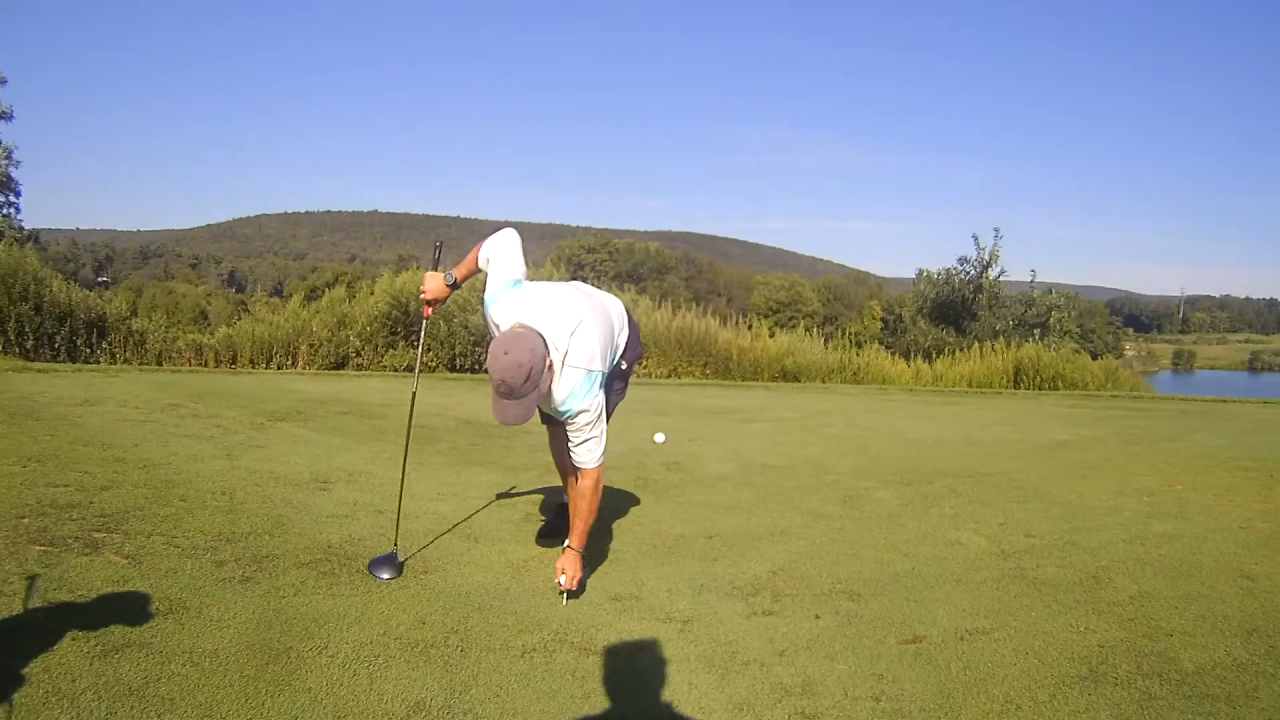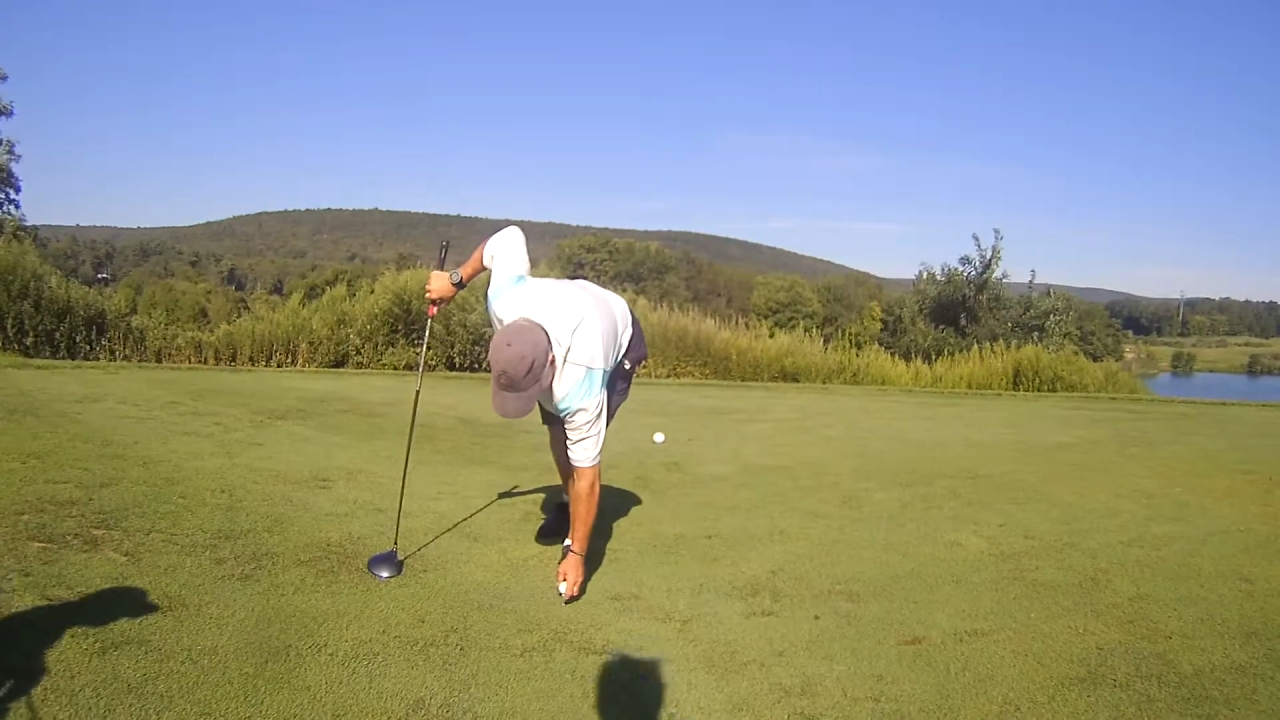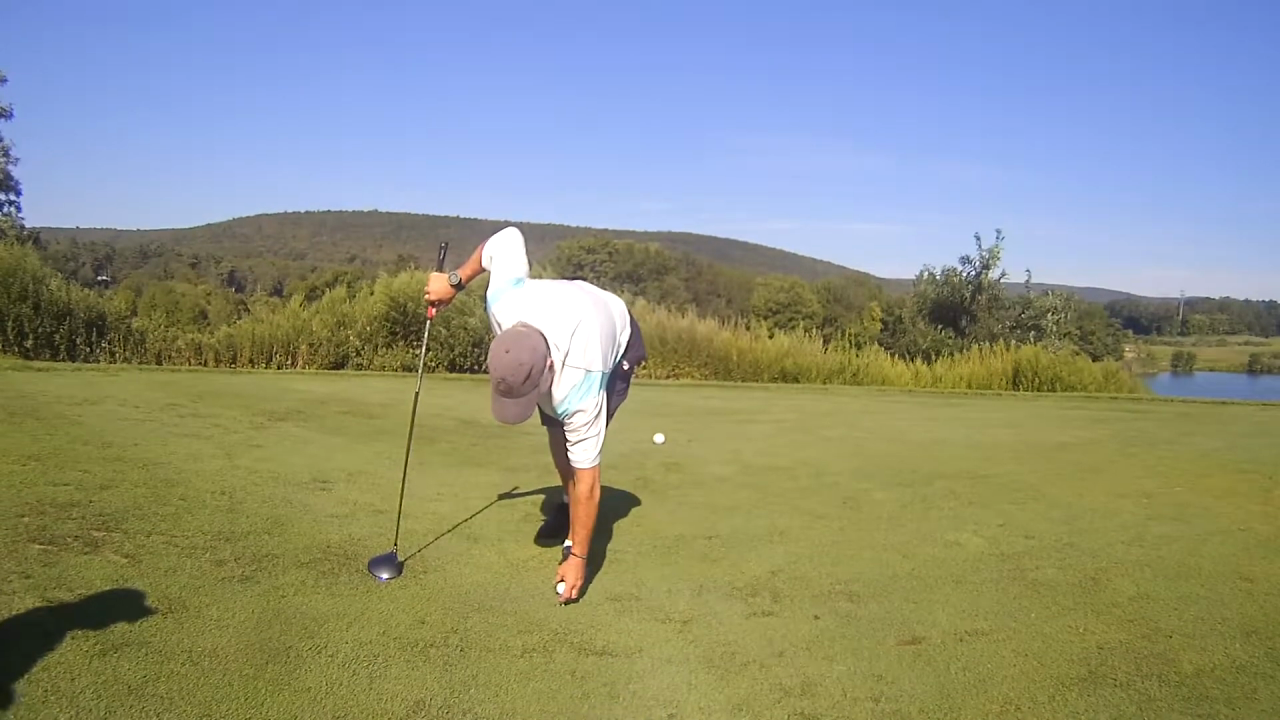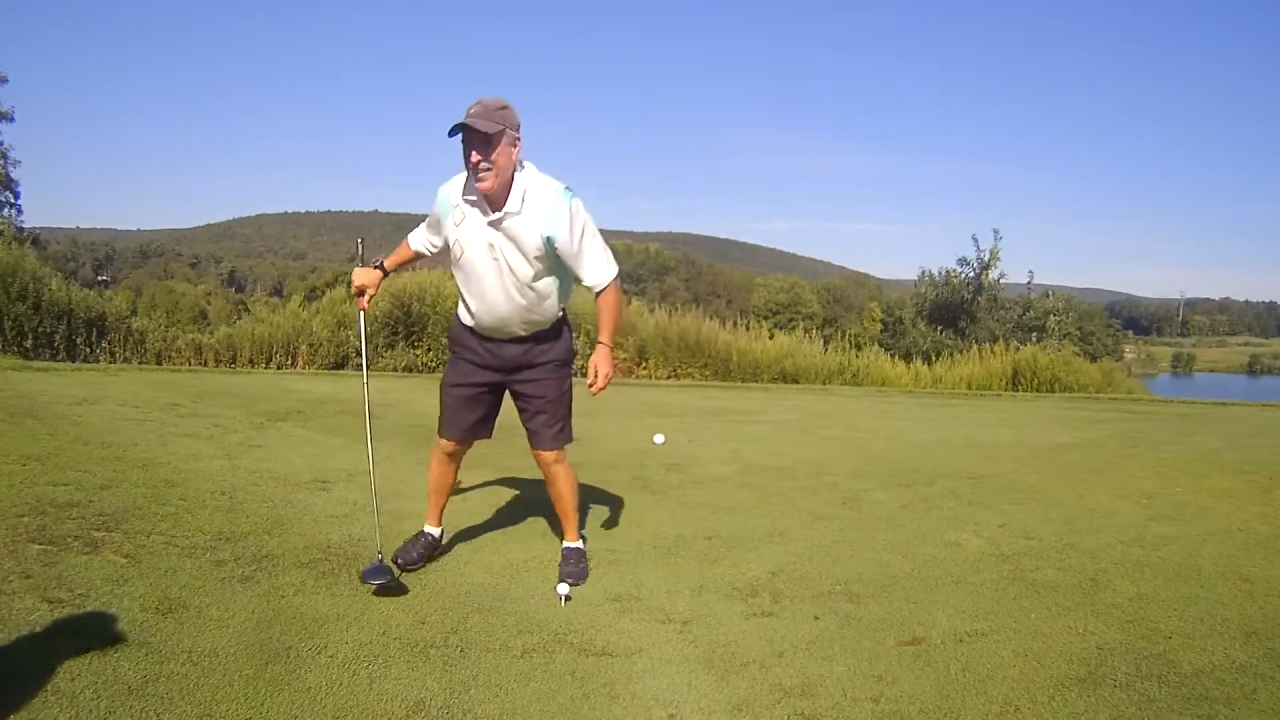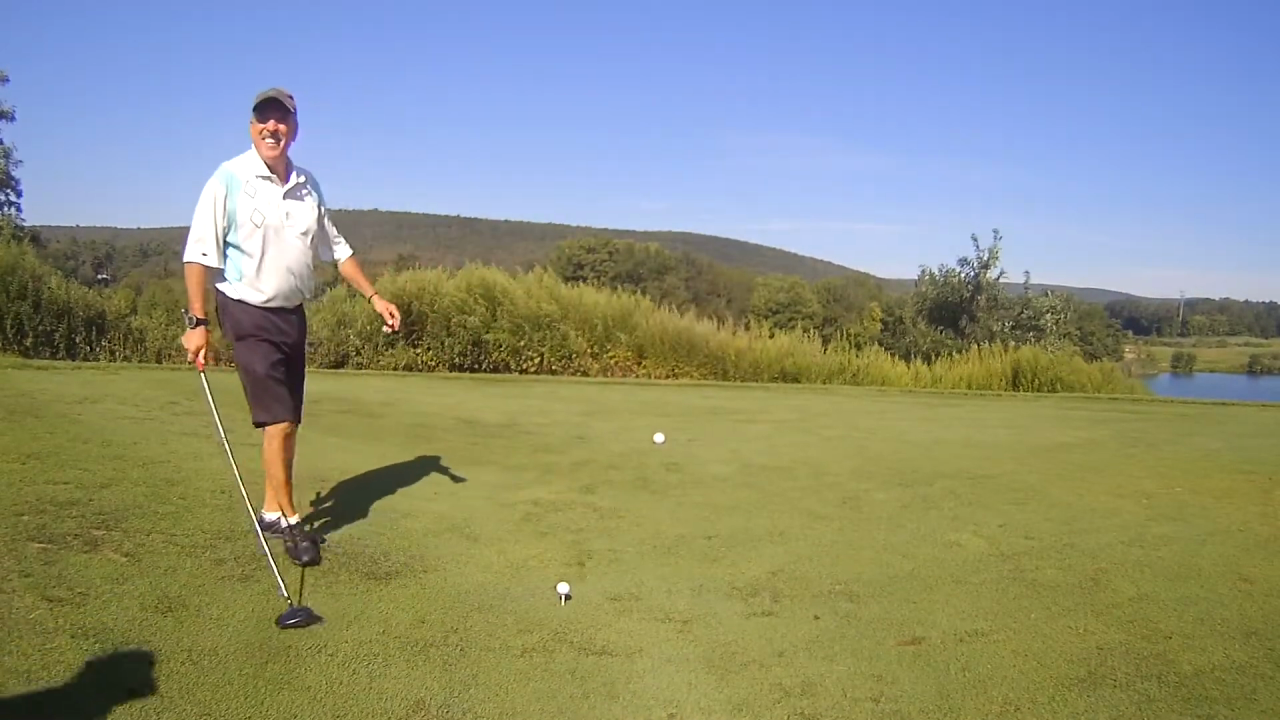
dt=1s
person 1, frame 1
left shoulder: (576, 388)
right shoulder: (500, 304)
left elbow: (589, 471)
right elbow: (505, 239)
left wrist: (575, 551)
right wrist: (450, 280)
left hip: (616, 343)
right hip: (575, 313)
left knee: (574, 438)
right knee: (556, 427)
left ankle: (574, 535)
right ankle: (568, 504)
person 1, frame 2
left shoulder: (578, 385)
right shoulder: (504, 300)
left elbow: (587, 473)
right elbow: (509, 238)
left wrist: (576, 554)
right wrist: (456, 279)
left hip: (619, 343)
right hip: (579, 313)
left knee: (577, 444)
right knee: (557, 428)
left ankle: (573, 535)
right ankle: (567, 504)
person 1, frame 3
left shoulder: (577, 385)
right shoulder: (503, 304)
left elbow: (587, 475)
right elbow: (507, 239)
left wrist: (579, 556)
right wrist: (455, 281)
left hip: (616, 344)
right hip: (571, 313)
left knee: (577, 449)
right knee: (557, 432)
left ankle: (573, 540)
right ankle: (567, 504)
person 1, frame 4
left shoulder: (555, 202)
right shoulder: (451, 197)
left elbow: (605, 277)
right elbow: (425, 239)
left wrist: (603, 346)
right wrist: (380, 270)
left hip: (541, 346)
right hip: (474, 342)
left knee: (549, 454)
right knee: (449, 443)
left ankle: (573, 544)
right ankle: (431, 531)
person 1, frame 5
left shoulder: (308, 185)
right shoulder: (229, 179)
left elbow: (336, 248)
right elbow: (198, 255)
left wrist: (375, 297)
right wrist: (196, 322)
left hip: (292, 316)
right hip: (248, 316)
left knee: (283, 423)
right knee: (277, 422)
left ankle: (273, 513)
right ankle: (286, 517)
